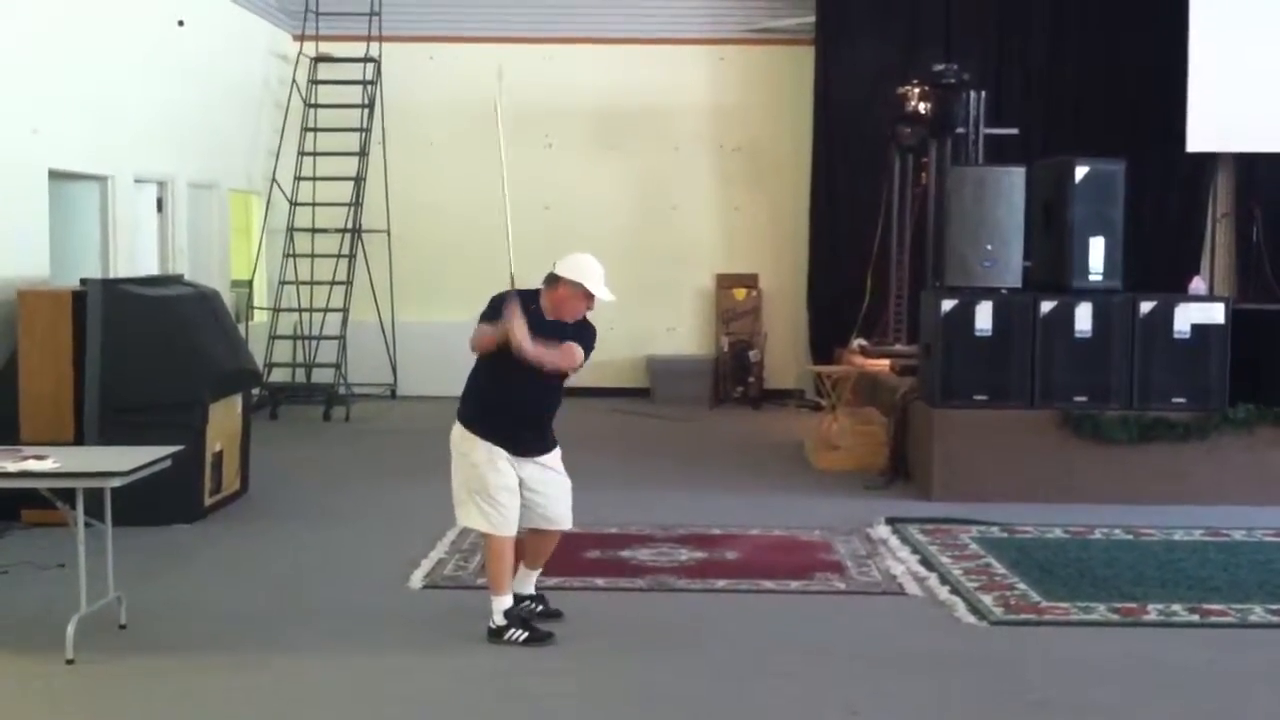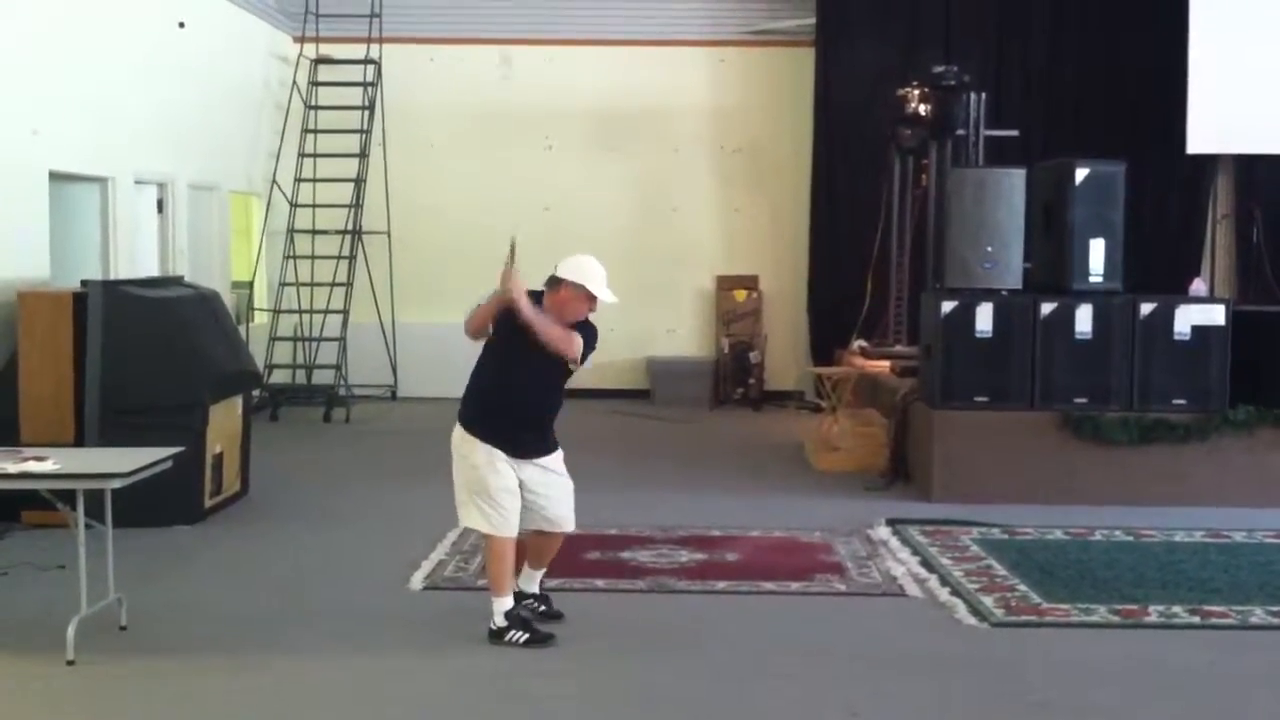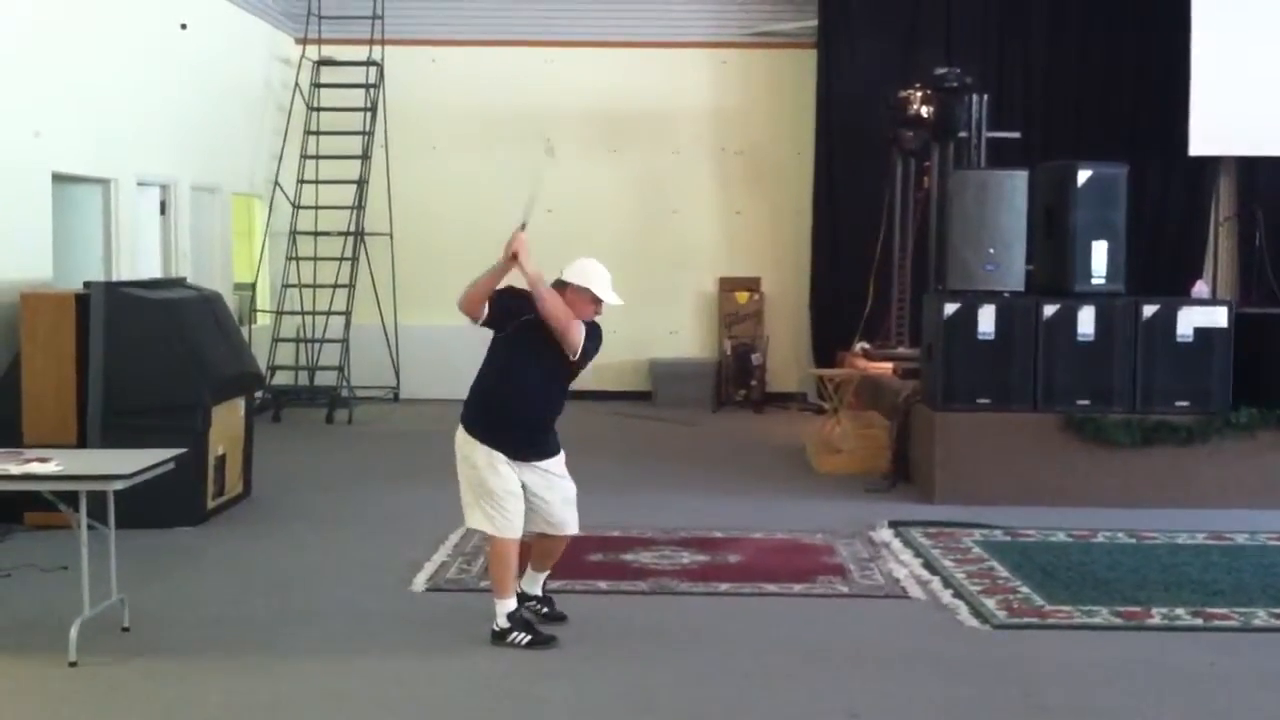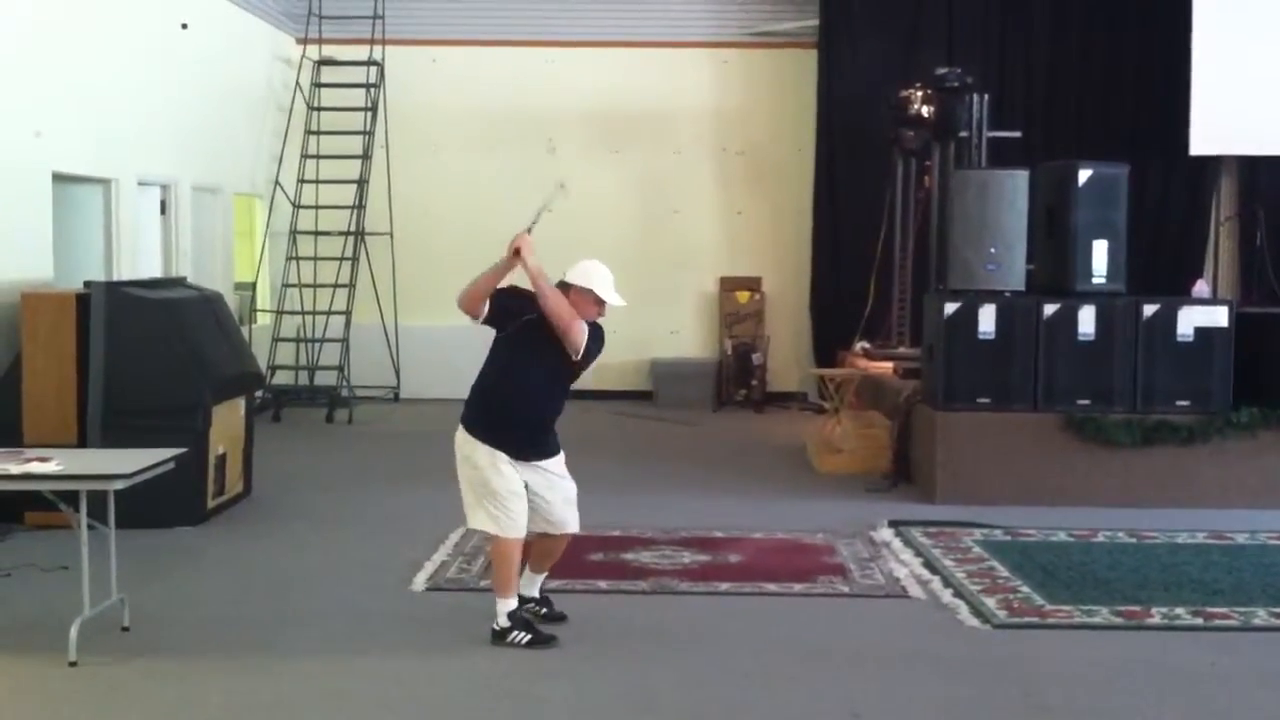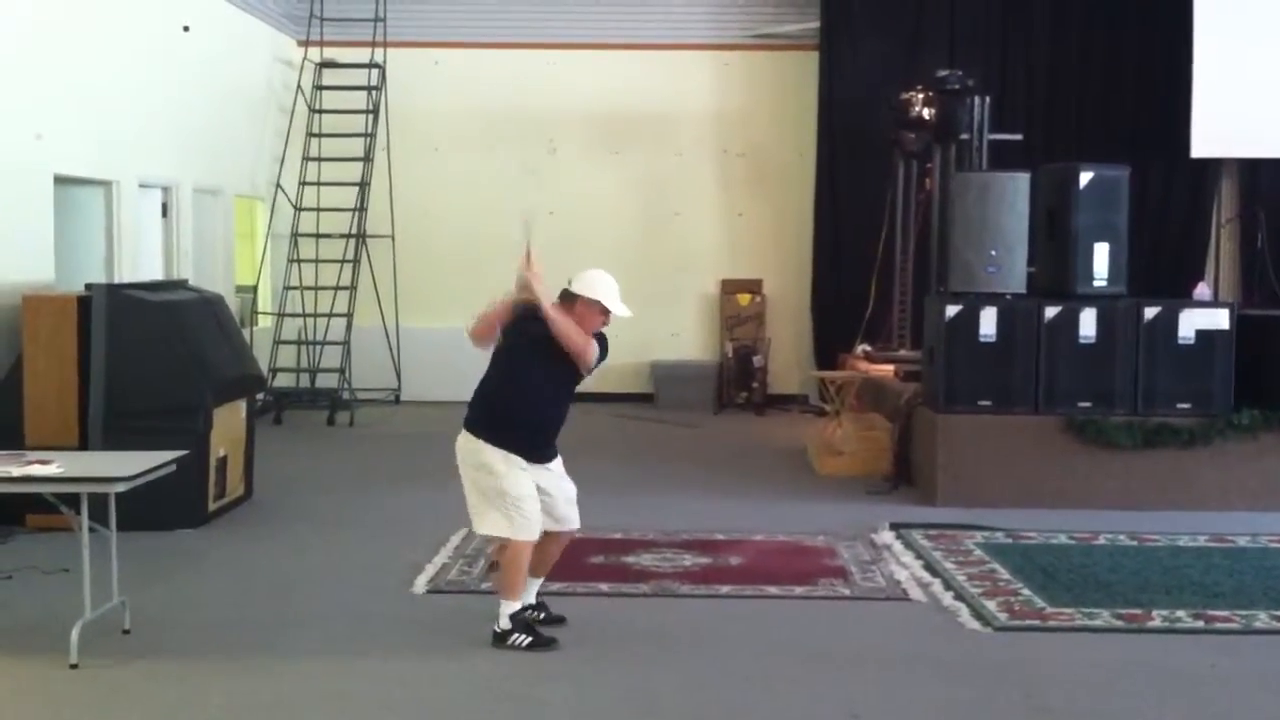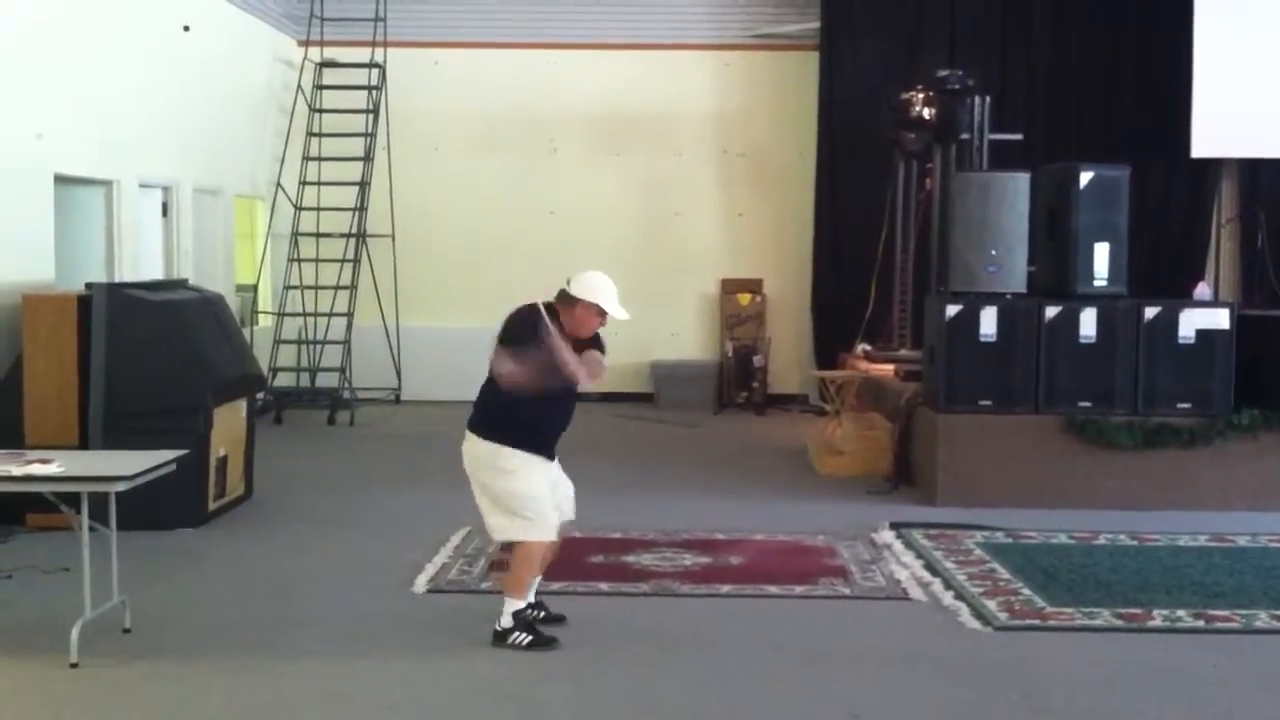
dt=0.1s
person 1, frame 1
left shoulder: (581, 331)
right shoulder: (507, 304)
left elbow: (567, 360)
right elbow: (479, 343)
left wrist: (530, 346)
right wrist: (504, 331)
left hip: (538, 444)
right hip: (484, 438)
left knee: (552, 521)
right knee: (501, 526)
left ankle: (523, 592)
right ankle: (502, 618)
person 1, frame 2
left shoulder: (583, 334)
right shoulder: (509, 308)
left elbow: (565, 346)
right elbow: (474, 328)
left wrist: (526, 309)
right wrist: (503, 297)
left hip: (539, 447)
right hip: (483, 439)
left knee: (557, 522)
right knee: (502, 528)
left ankle: (527, 591)
right ankle: (503, 619)
person 1, frame 3
left shoulder: (587, 334)
right shoulder: (515, 303)
left elbow: (563, 326)
right elbow: (468, 306)
left wrist: (531, 272)
right wrist: (505, 263)
left hip: (540, 449)
right hip: (485, 441)
left knee: (560, 526)
right knee: (506, 529)
left ankle: (531, 591)
right ankle: (506, 620)
person 1, frame 4
left shoulder: (591, 335)
right shoulder: (517, 305)
left elbow: (566, 328)
right elbow: (467, 302)
left wrist: (533, 268)
right wrist: (508, 262)
left hip: (541, 449)
right hip: (486, 441)
left knee: (560, 527)
right knee: (510, 528)
left ankle: (529, 594)
right ankle: (506, 620)
person 1, frame 5
left shoulder: (594, 345)
right shoulder: (524, 317)
left elbow: (580, 349)
right elbow: (480, 335)
left wrist: (543, 301)
right wrist: (517, 298)
left hip: (540, 452)
right hip: (491, 445)
left knee: (562, 525)
right knee: (521, 532)
left ankle: (526, 600)
right ankle: (508, 623)
person 1, frame 6
left shoulder: (587, 338)
right shoulder: (527, 323)
left elbow: (590, 374)
right elbow: (503, 373)
left wrist: (567, 360)
right wrist: (540, 362)
left hip: (533, 447)
right hip: (500, 447)
left knee: (554, 518)
right knee: (535, 531)
left ankle: (524, 601)
right ankle: (509, 623)
